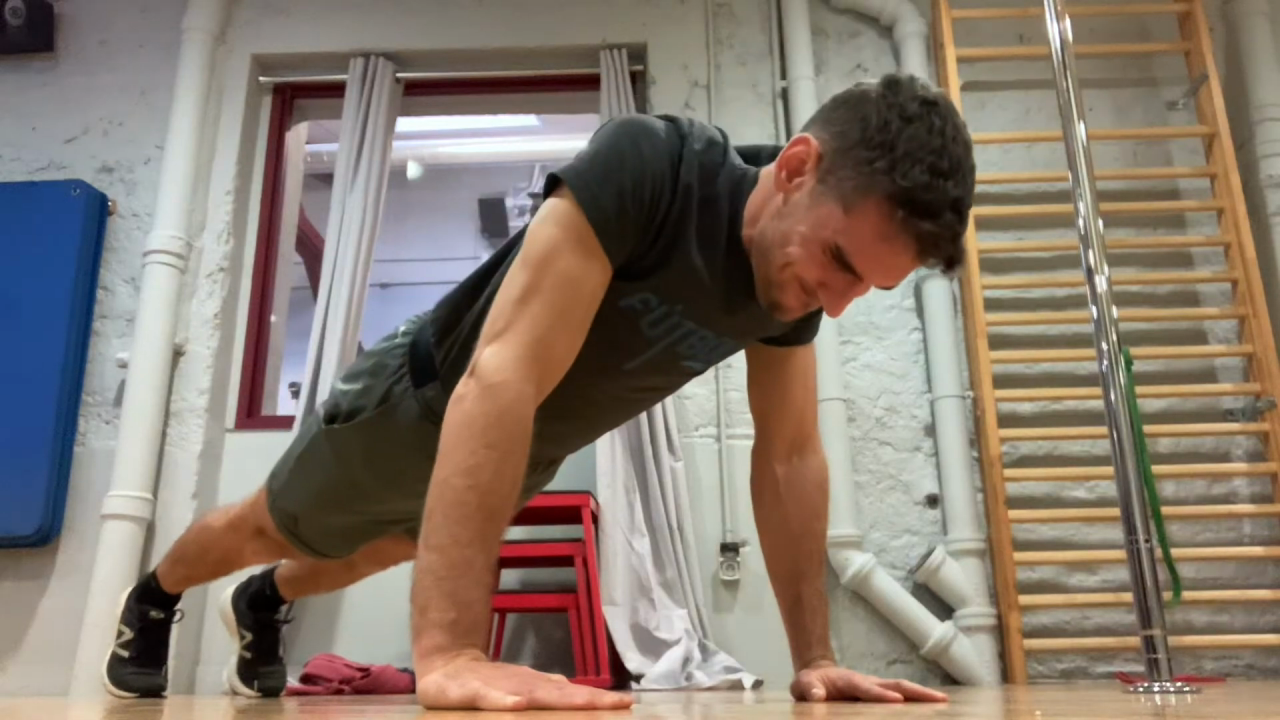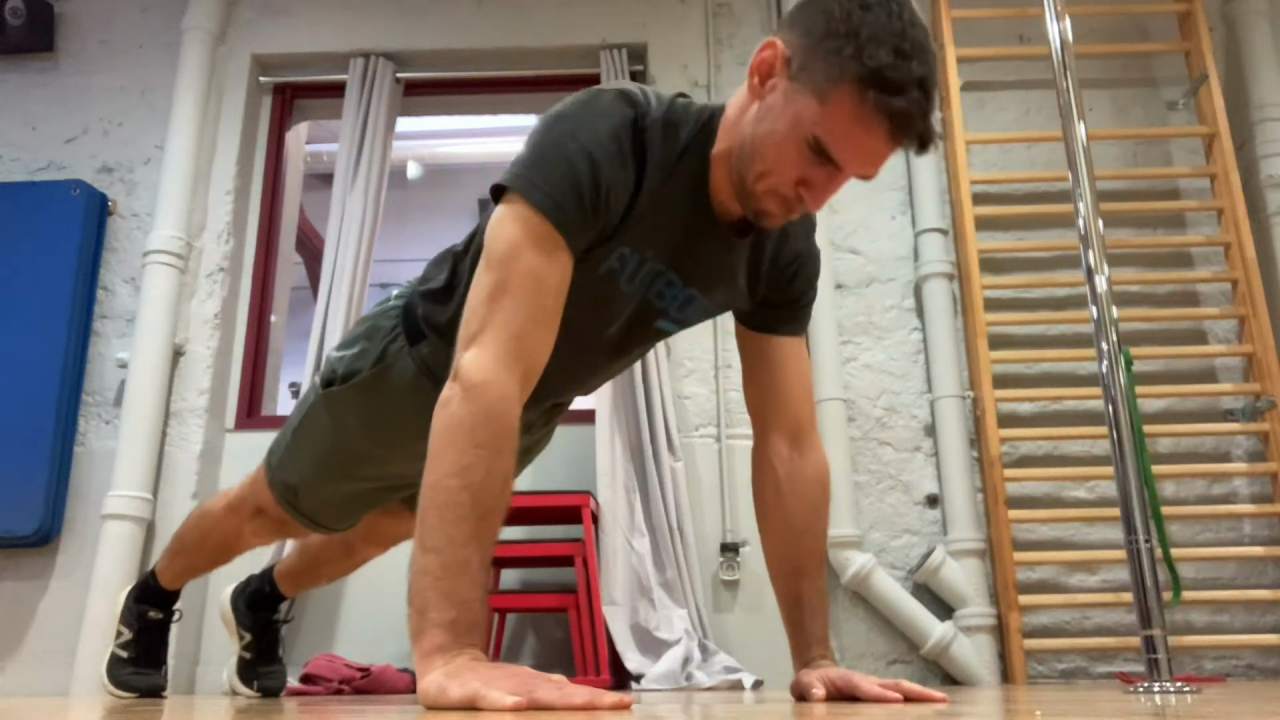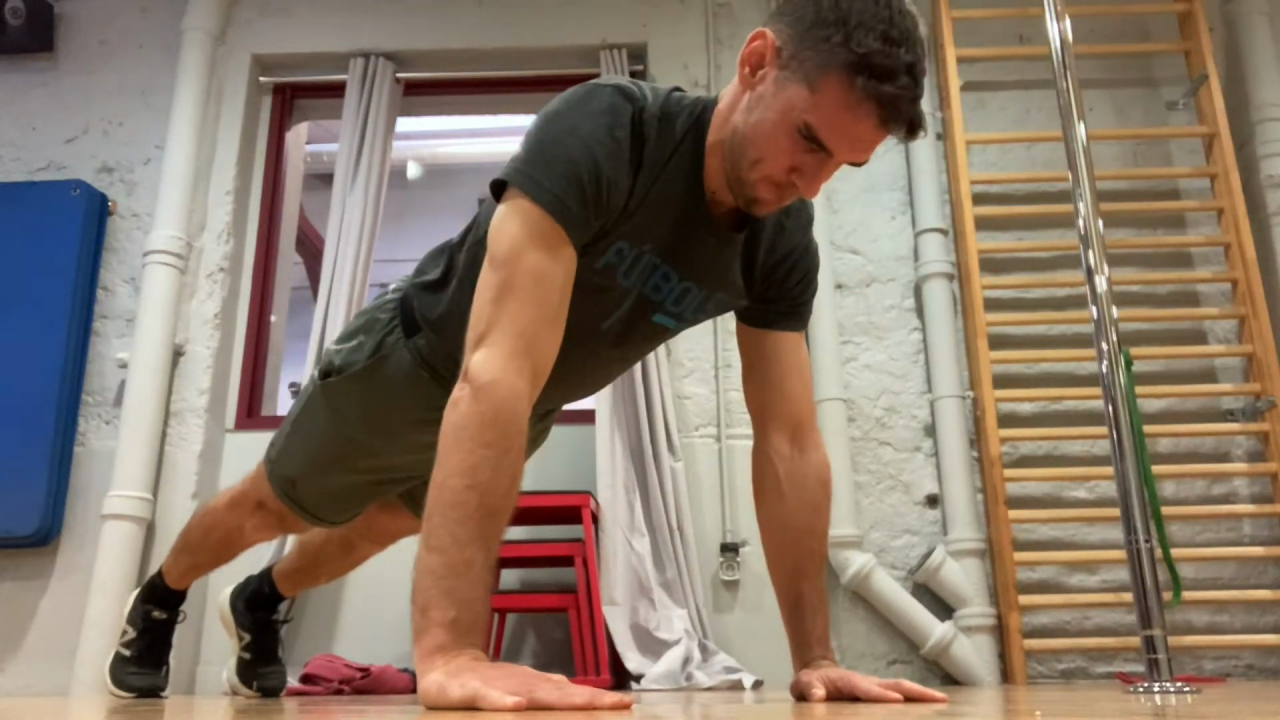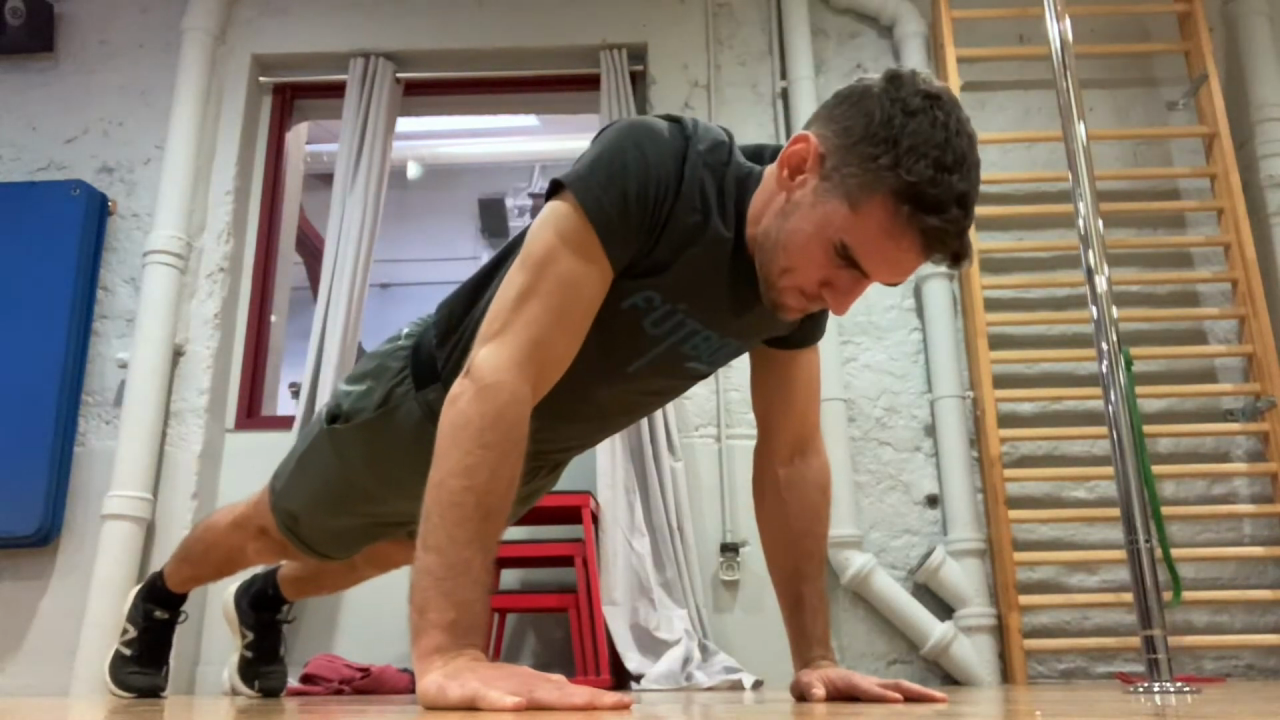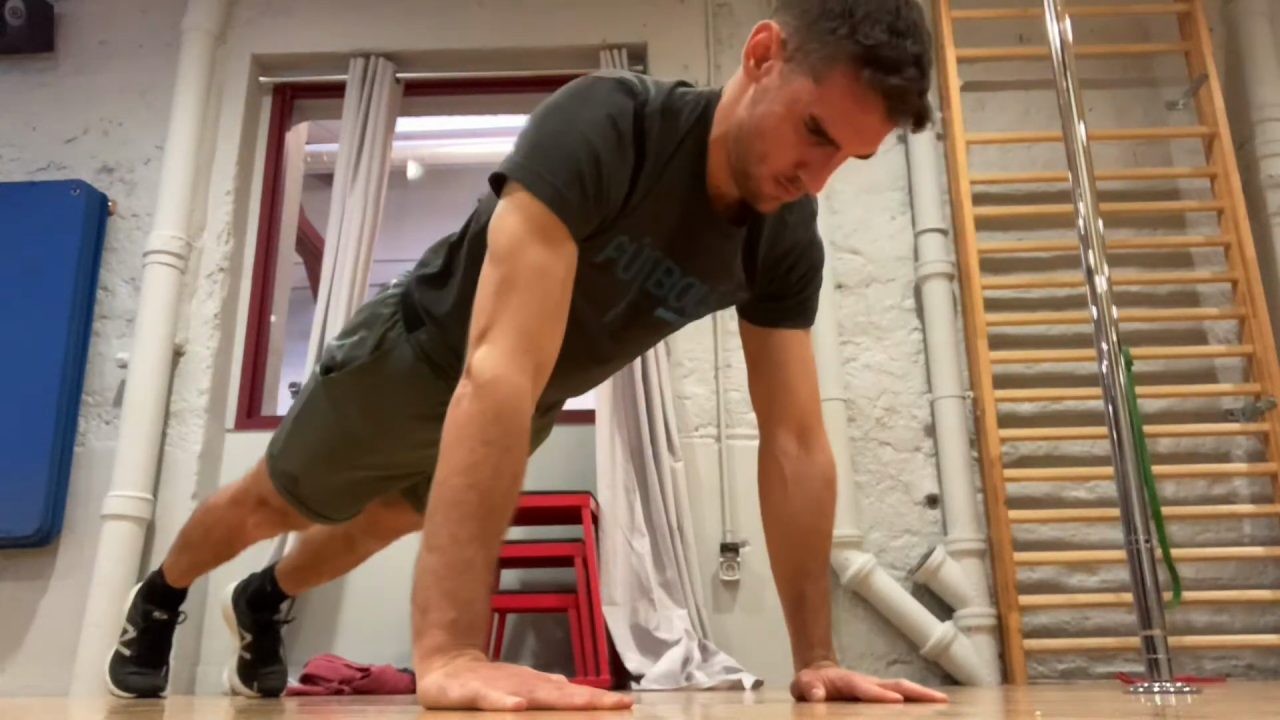
dt=1s
person 1, frame 1
left shoulder: (800, 266)
right shoulder: (644, 167)
left elbow: (789, 459)
right elbow: (499, 382)
left wrist: (814, 655)
right wrist: (447, 651)
left hip: (526, 455)
right hip: (421, 400)
left knee: (380, 550)
right knee: (274, 528)
left ankle: (262, 605)
right ankle: (151, 600)
person 1, frame 2
left shoulder: (783, 251)
right shoulder: (604, 142)
left elbow: (788, 447)
right elbow: (482, 379)
left wrist: (813, 657)
right wrist: (448, 651)
left hip: (525, 418)
right hip: (411, 368)
left knee: (380, 529)
right knee: (274, 512)
left ankle: (261, 604)
right ankle: (151, 599)
person 1, frame 3
left shoulder: (783, 244)
right shoulder: (601, 133)
left elbow: (789, 444)
right elbow: (494, 374)
left wrist: (815, 657)
right wrist: (449, 651)
left hip: (522, 413)
right hip: (410, 361)
left knee: (379, 528)
right knee: (276, 508)
left ankle: (259, 603)
right ankle: (158, 600)
person 1, frame 4
left shoulder: (804, 273)
right shoulder: (648, 169)
left elbow: (791, 461)
right elbow: (495, 383)
left wrist: (814, 656)
right wrist: (447, 652)
left hip: (532, 457)
right hip: (425, 401)
left knee: (381, 553)
right knee: (275, 530)
left ankle: (264, 606)
right ankle: (158, 600)
person 1, frame 5
left shoulder: (786, 242)
right shoulder: (603, 127)
left elbow: (794, 443)
right elbow: (495, 375)
left wrist: (816, 658)
right wrist: (448, 651)
left hip: (525, 408)
right hip: (411, 358)
left knee: (382, 524)
right knee: (272, 504)
left ankle: (262, 601)
right ankle: (158, 599)
